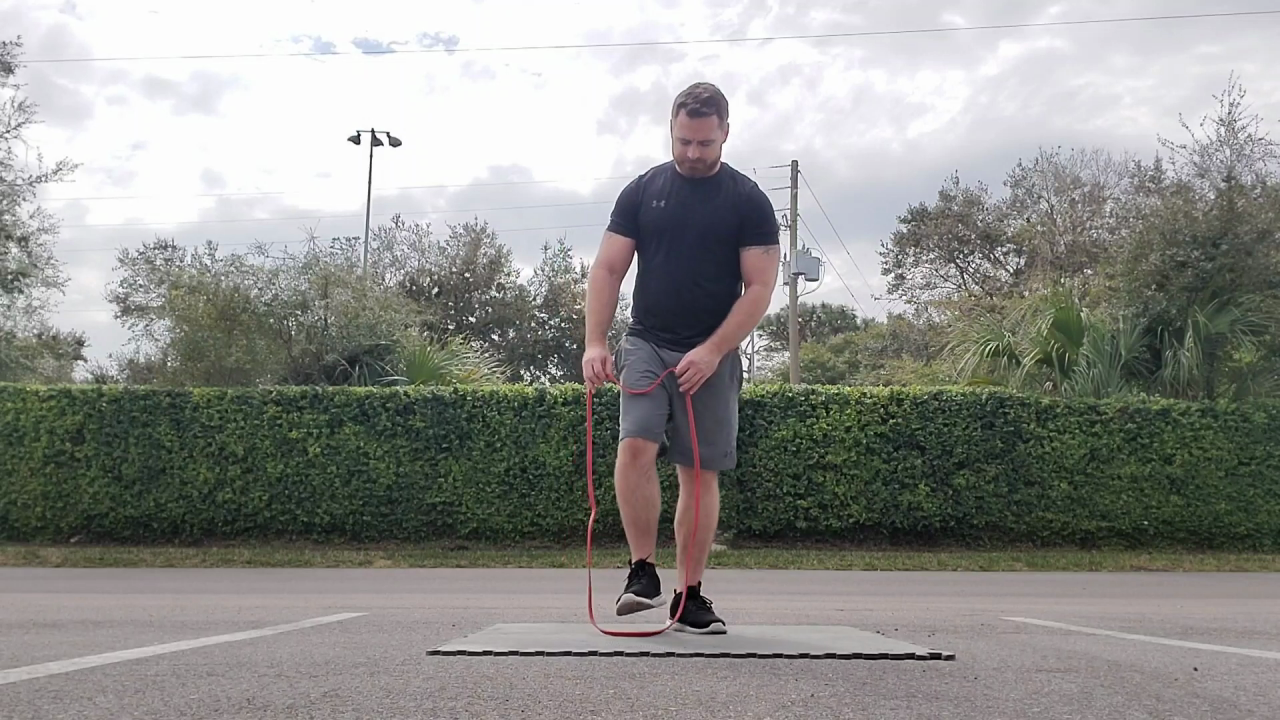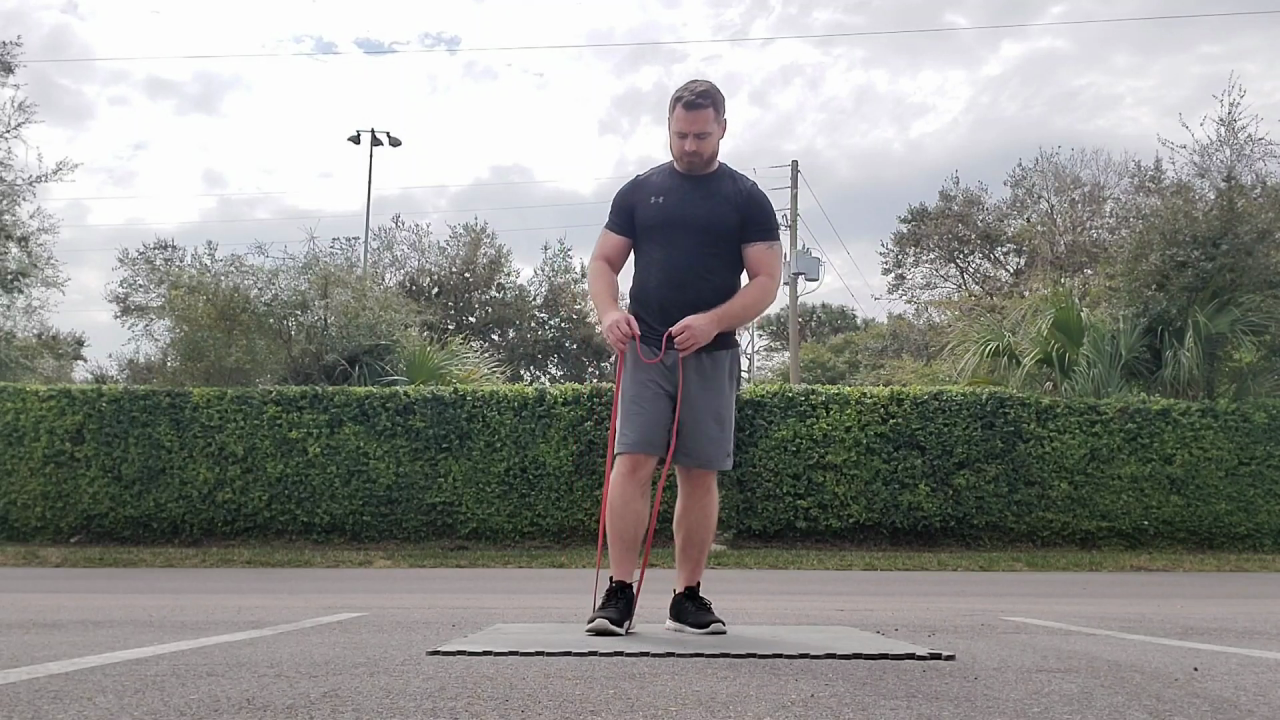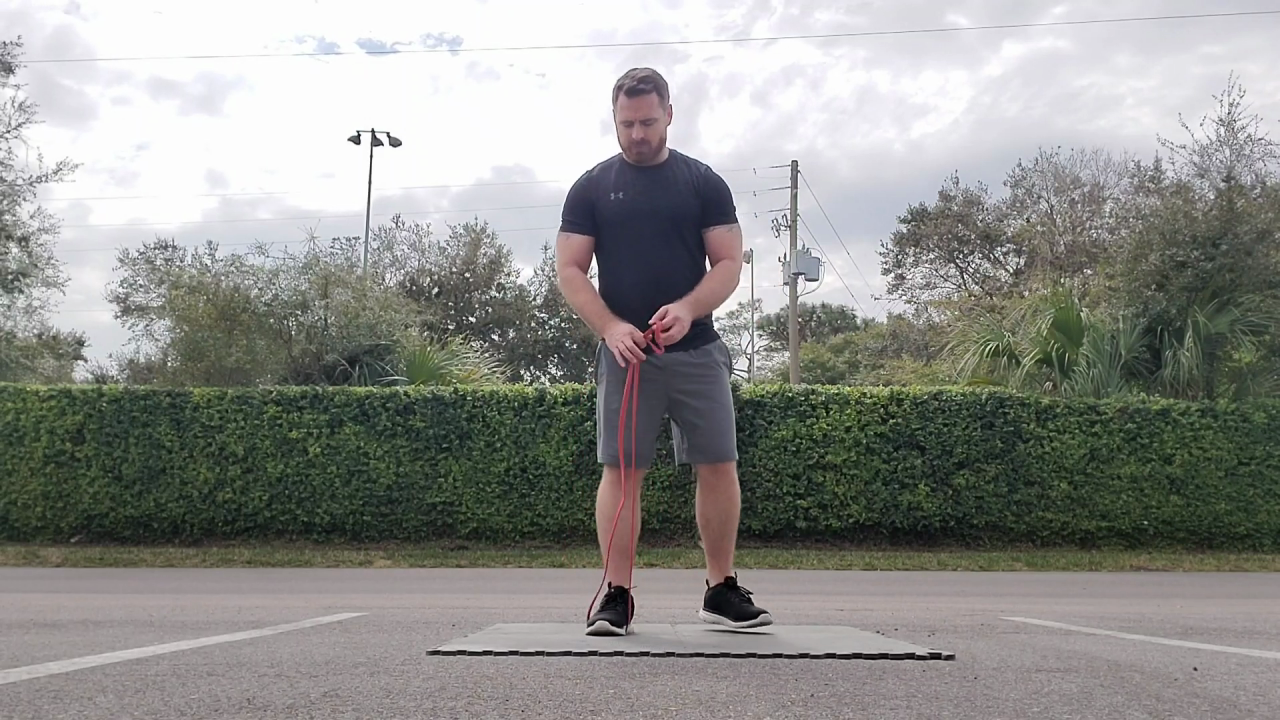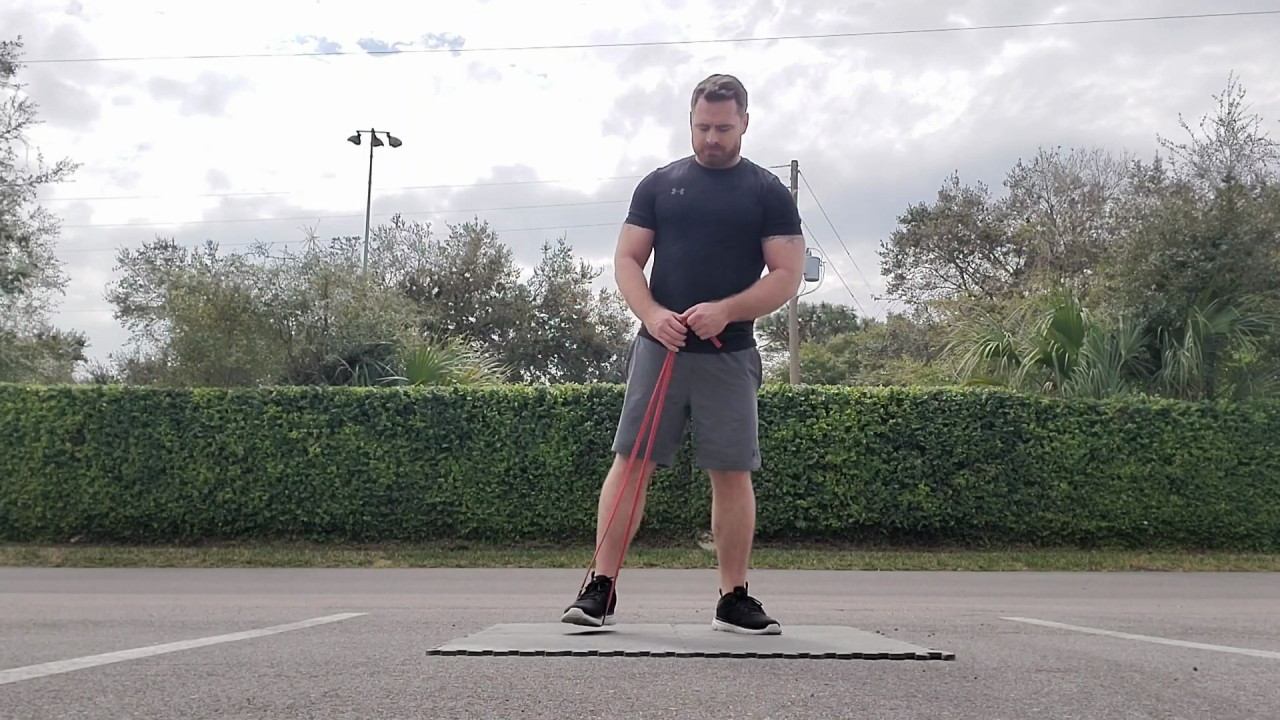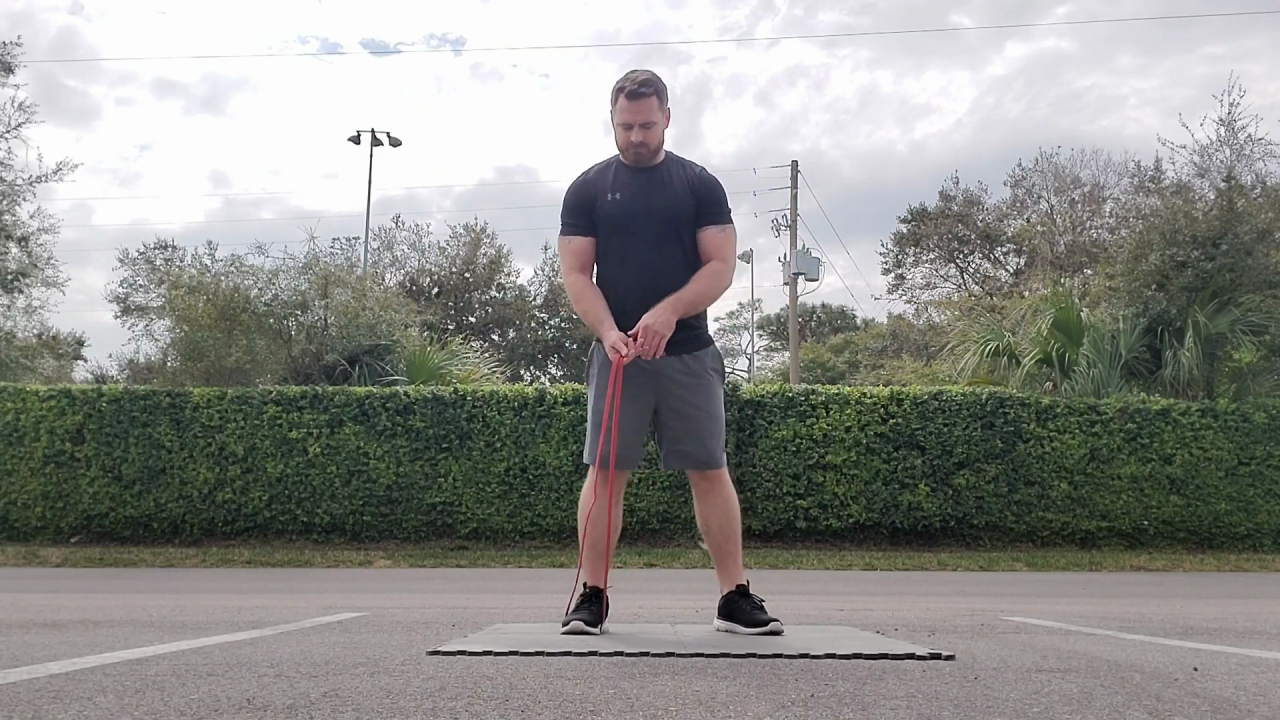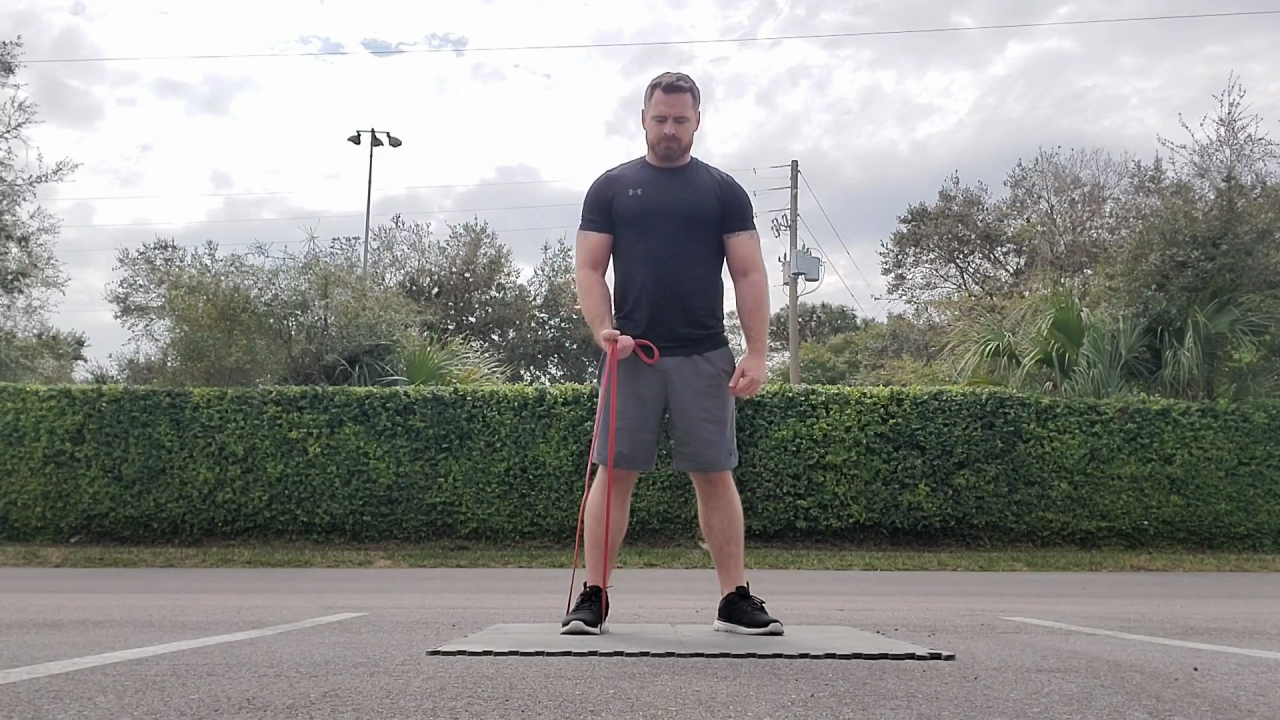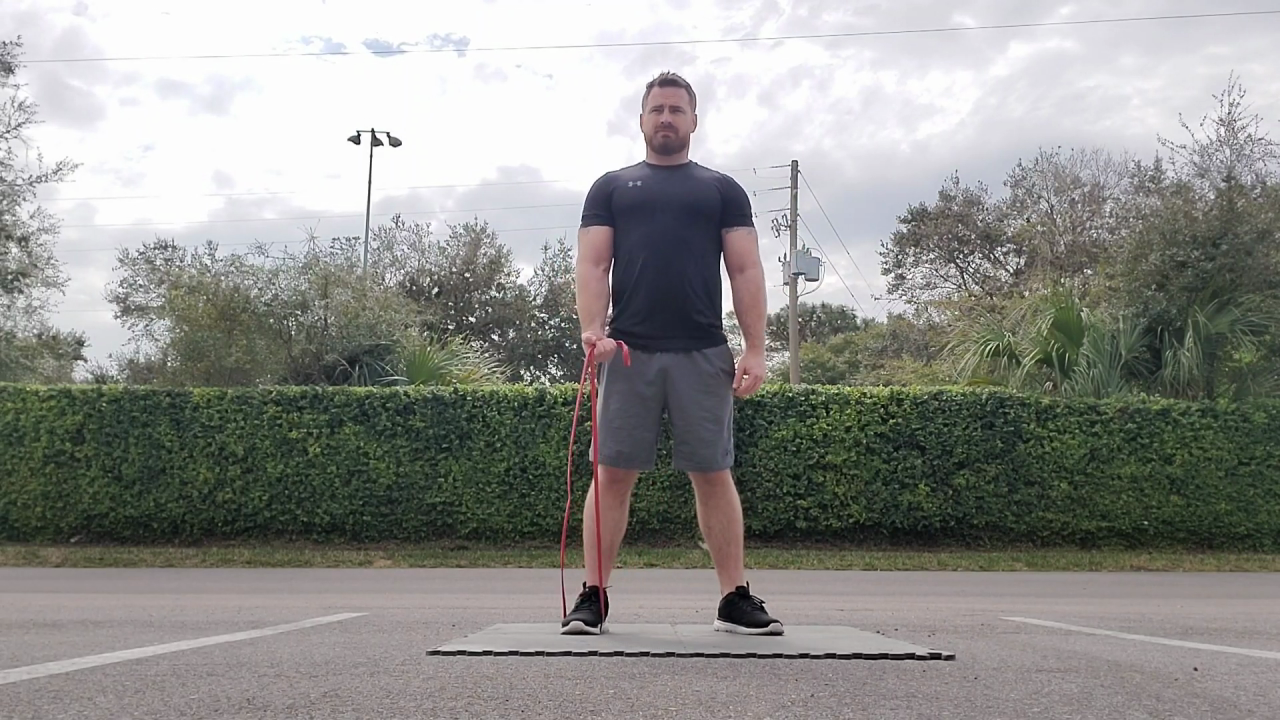
dt=0.7s
person 1, frame 1
left shoulder: (748, 200)
right shoulder: (642, 191)
left elbow: (760, 287)
right elbow: (607, 268)
left wrist: (712, 351)
right wrist: (595, 342)
left hip: (713, 356)
right hip: (647, 345)
left knee: (700, 474)
right knee: (635, 449)
left ankle: (688, 596)
right ankle: (642, 570)
person 1, frame 2
left shoulder: (746, 197)
right shoulder: (639, 190)
left elbow: (766, 281)
right elbow: (602, 261)
left wrist: (714, 323)
right wrist: (609, 311)
left hip: (710, 355)
right hip: (644, 351)
left knee: (699, 474)
right knee: (632, 464)
left ankle: (687, 598)
right ankle: (618, 594)
person 1, frame 3
left shoulder: (702, 182)
right shoulder: (591, 187)
left elbow: (729, 262)
right elbow: (570, 270)
left wrist: (689, 309)
right wrist: (610, 328)
left hip: (698, 350)
right hip: (626, 352)
left knee: (719, 466)
right knee: (620, 471)
left ankle: (723, 589)
right ankle: (617, 596)
person 1, frame 4
left shoulder: (769, 192)
right shoulder: (659, 183)
left elbow: (786, 276)
right elbow: (627, 259)
left wrist: (726, 310)
right wrist: (651, 314)
left hip: (729, 354)
right hip: (658, 347)
left knee: (732, 474)
right knee: (631, 463)
left ankle: (733, 599)
right ankle: (600, 588)
person 1, frame 5
left shoulder: (699, 183)
right shoulder: (588, 188)
left elbow: (721, 265)
right elbow: (575, 273)
left wrist: (670, 311)
right wrist: (609, 333)
left hip: (690, 354)
right hip: (618, 356)
left knee: (710, 472)
right knee: (604, 472)
left ankle: (735, 599)
right ankle: (592, 596)
person 1, frame 6
left shoulder: (723, 190)
right shoulder: (612, 186)
left elbow: (749, 274)
right elbow: (590, 268)
left wrist: (755, 352)
right wrist: (602, 329)
left hip: (705, 356)
right hip: (632, 356)
left knee: (714, 474)
right knee: (614, 471)
left ankle: (736, 600)
right ankle: (593, 597)
person 1, frame 7
left shoulder: (722, 188)
right shoulder: (611, 186)
left elbow: (746, 271)
right elbow: (592, 265)
left wrist: (755, 349)
right wrist: (592, 329)
left hip: (704, 353)
right hip: (630, 352)
left knee: (713, 473)
right knee: (613, 472)
left ankle: (734, 599)
right ankle: (593, 597)
